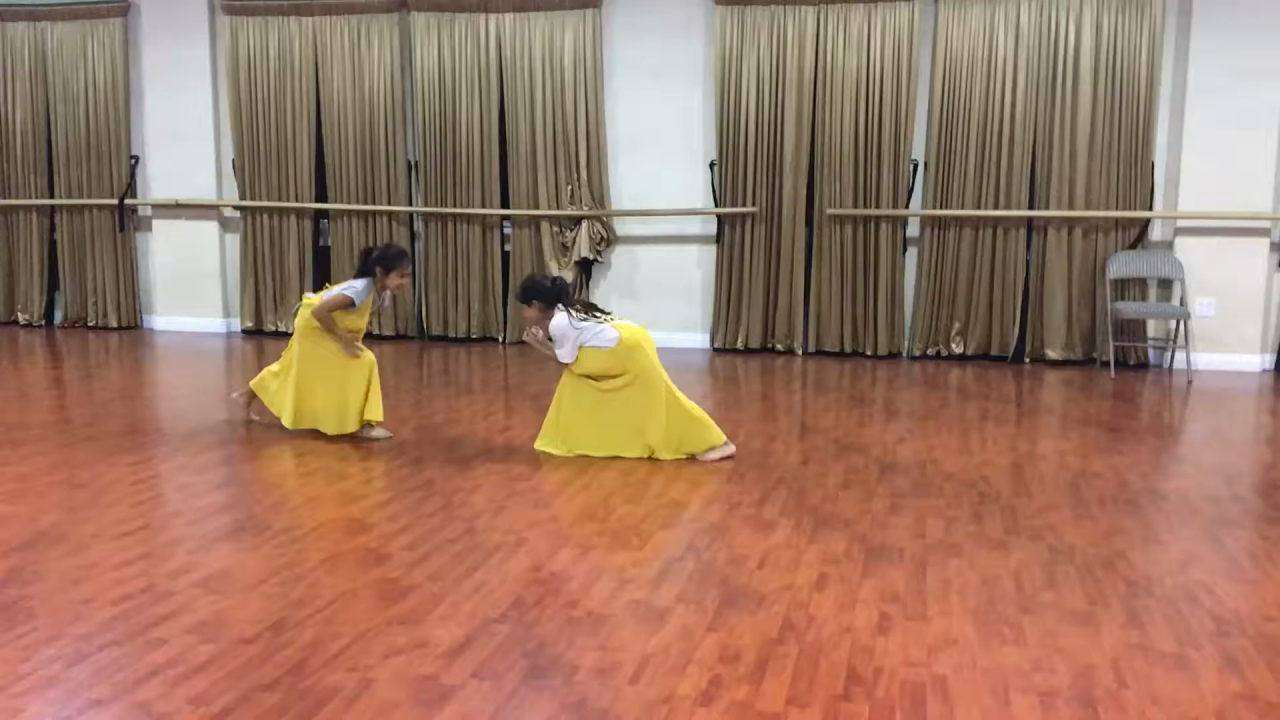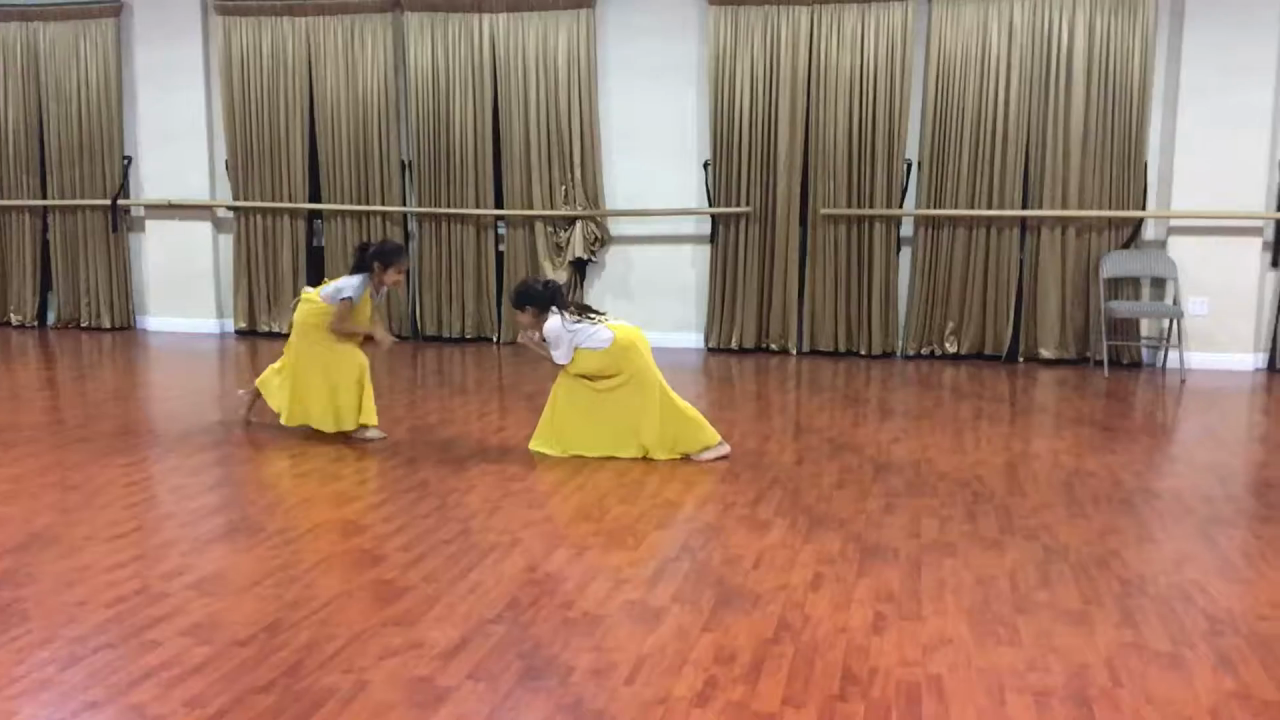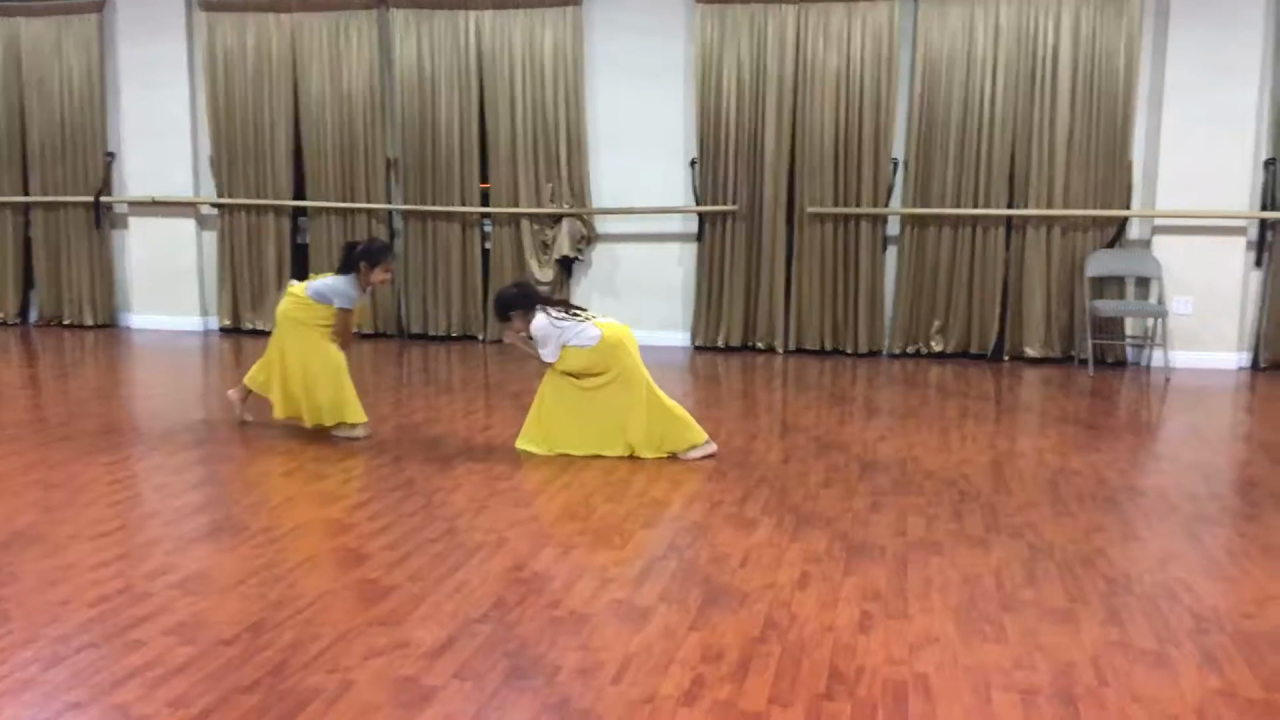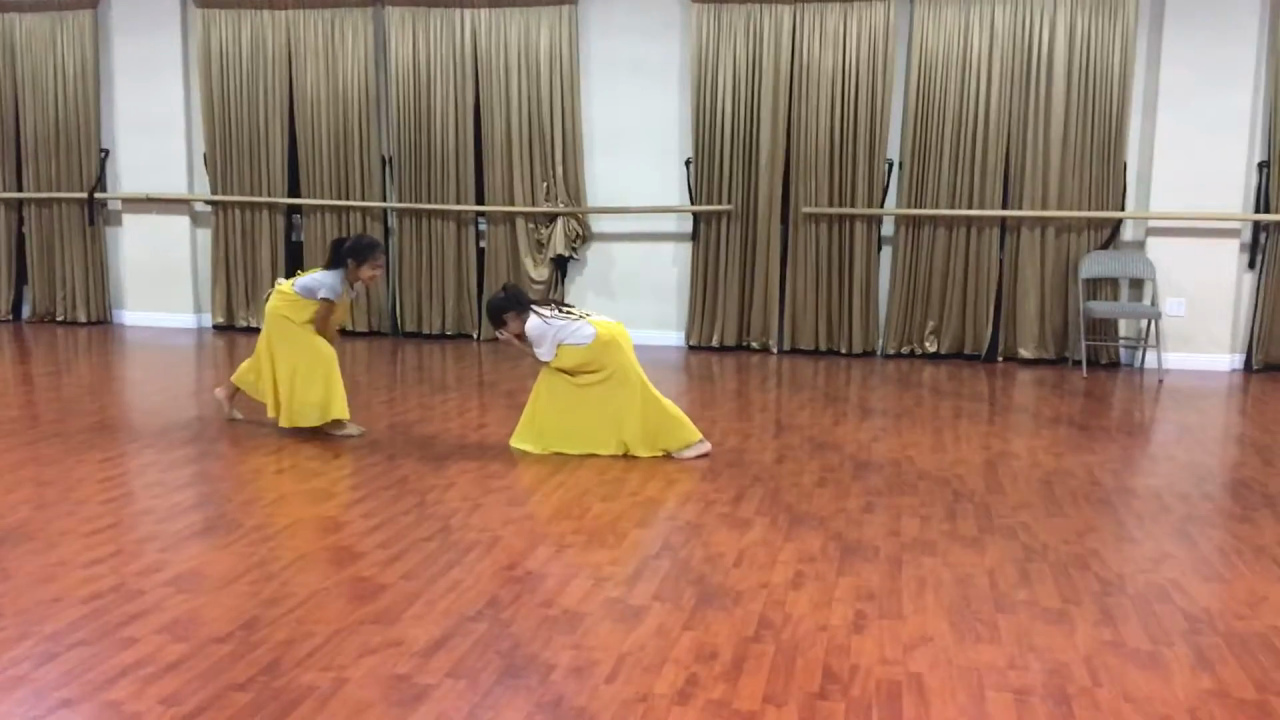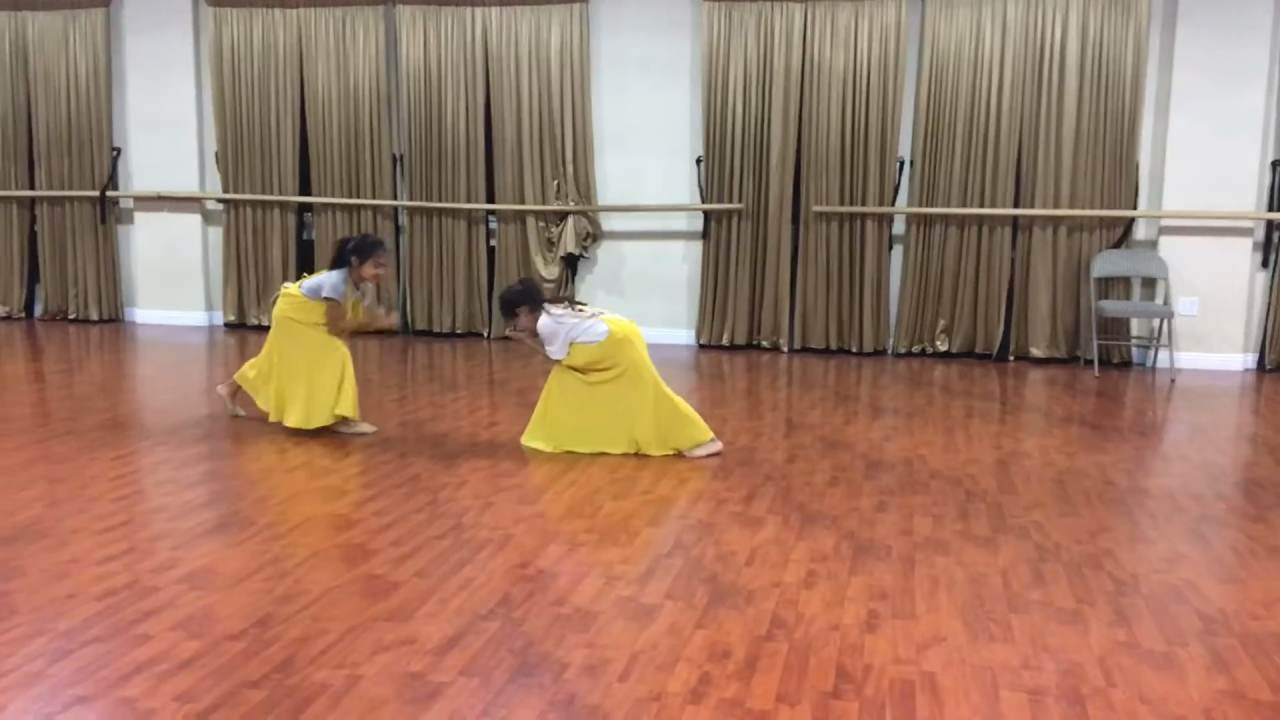
dt=0.2s
person 1, frame 1
left shoulder: (558, 324)
right shoulder: (565, 312)
left elbow: (567, 360)
right elbow: (571, 350)
left wrist: (536, 344)
right wrist: (544, 340)
left hip: (629, 349)
right hip: (622, 346)
left knee: (660, 398)
right knee: (574, 382)
left ankle: (715, 443)
right ankle: (574, 439)
person 1, frame 2
left shoulder: (552, 326)
right shoulder: (559, 314)
left elbow: (563, 361)
right elbow: (567, 350)
left wrist: (533, 345)
right wrist: (538, 342)
left hip: (624, 349)
right hip: (617, 348)
left knee: (654, 398)
right knee: (570, 383)
left ankle: (709, 443)
right ankle: (573, 437)
person 1, frame 3
left shoulder: (539, 325)
right shoulder: (544, 312)
left elbow: (551, 359)
right elbow: (556, 350)
left wrist: (519, 344)
right wrist: (524, 341)
left hip: (612, 346)
right hip: (605, 344)
left knee: (642, 397)
right knee: (557, 381)
left ankle: (696, 442)
right ankle: (561, 437)
person 1, frame 4
left shoulder: (534, 325)
right shoulder: (538, 313)
left elbow: (546, 358)
right elbow: (549, 349)
left wrist: (515, 343)
right wrist: (520, 340)
left hip: (606, 344)
right hip: (600, 341)
left knee: (638, 396)
right knee: (552, 379)
left ankle: (690, 441)
right ankle: (552, 436)
person 1, frame 5
left shoulder: (545, 323)
right shoulder: (551, 311)
left elbow: (558, 356)
right elbow: (561, 346)
left wrist: (527, 339)
right wrist: (531, 337)
left hip: (618, 342)
right hip: (611, 339)
left knee: (649, 395)
right knee: (564, 377)
left ankle: (702, 440)
right ankle: (566, 433)
person 2, frame 1
left shoulder: (382, 293)
right shoulder: (360, 290)
left elbow: (359, 320)
right elbow: (319, 311)
left wrist: (353, 339)
right wrist: (344, 339)
left hip: (329, 328)
right hip: (314, 324)
left knee: (294, 368)
right knee: (362, 362)
left ankle: (248, 395)
right ankle: (361, 424)
person 2, frame 2
left shoulder: (379, 287)
right shoulder: (358, 287)
left elbow: (371, 315)
right elbow: (336, 325)
left wrist: (378, 331)
right wrist: (371, 330)
left hip: (316, 321)
right hip: (313, 321)
left knee: (295, 366)
right knee: (353, 364)
left ankle: (252, 396)
right ankle: (356, 425)
person 2, frame 3
left shoulder: (359, 283)
right shoulder: (348, 290)
right elbow: (343, 334)
left wrist: (345, 340)
right wrist: (347, 343)
left hip: (302, 314)
right hip: (296, 315)
left knee: (284, 362)
right knee: (328, 363)
left ankle: (240, 394)
right ankle: (340, 422)
person 2, frame 4
left shoulder: (350, 280)
right shoulder: (334, 284)
left elbow: (335, 316)
right elbow: (322, 328)
left wrist: (334, 333)
right wrist: (333, 340)
left hip: (295, 313)
right hip: (285, 312)
left knee: (268, 360)
right knee: (320, 358)
left ankle: (228, 392)
right ankle: (331, 421)
person 2, frame 5
left shoulder: (363, 285)
right shoulder: (336, 282)
left elbow: (356, 320)
right elbow: (337, 327)
left wrist: (380, 321)
right wrist: (370, 320)
left hip: (305, 317)
right hip: (293, 314)
left knee: (275, 361)
right knee: (335, 356)
left ankle: (230, 388)
right ankle: (341, 419)
